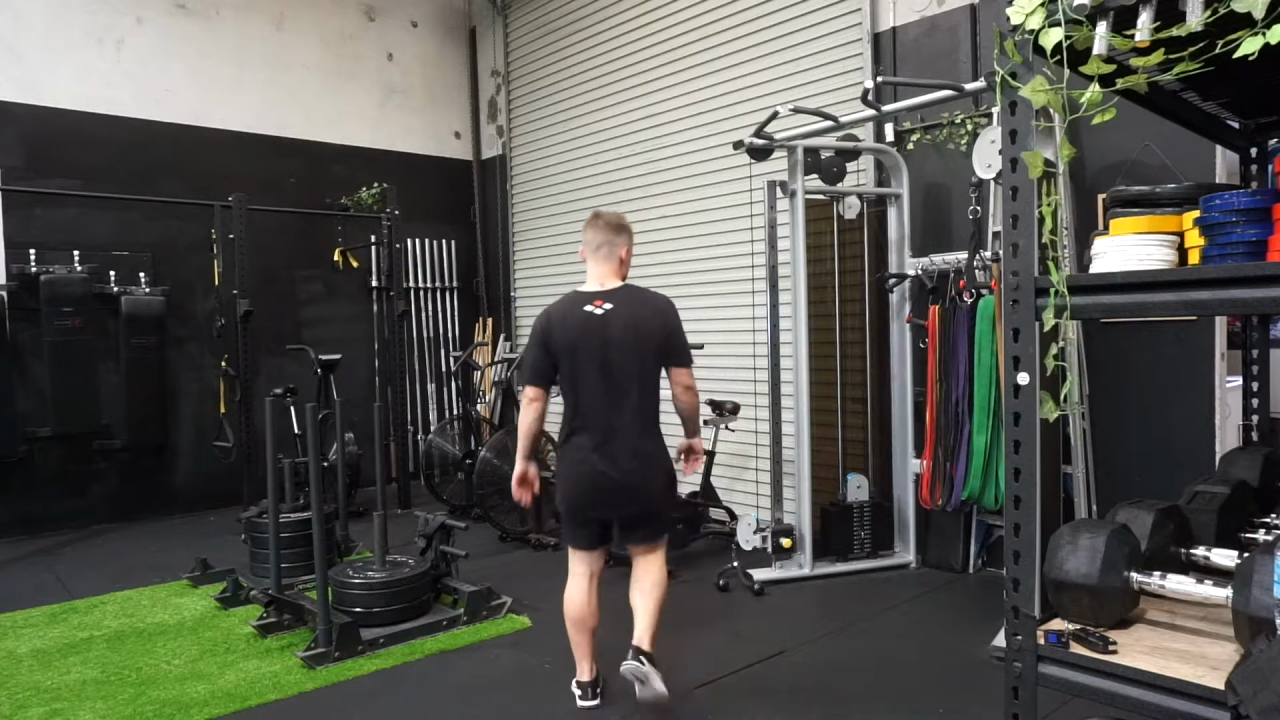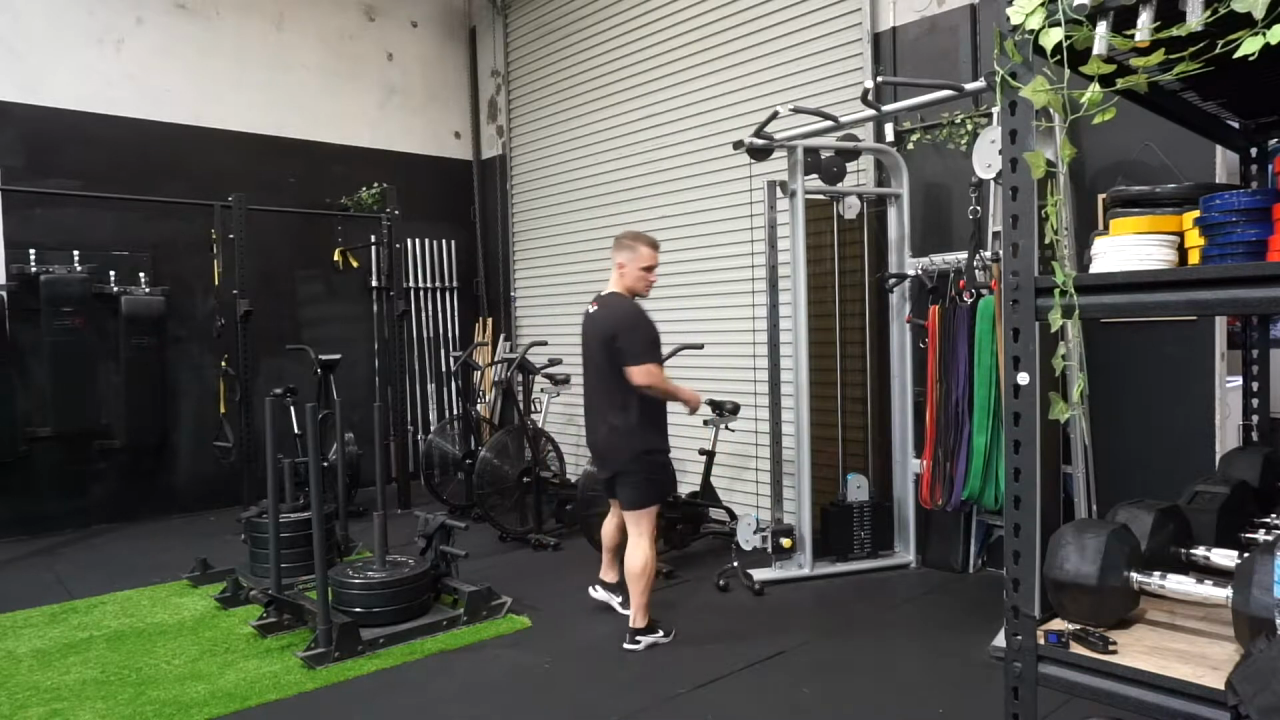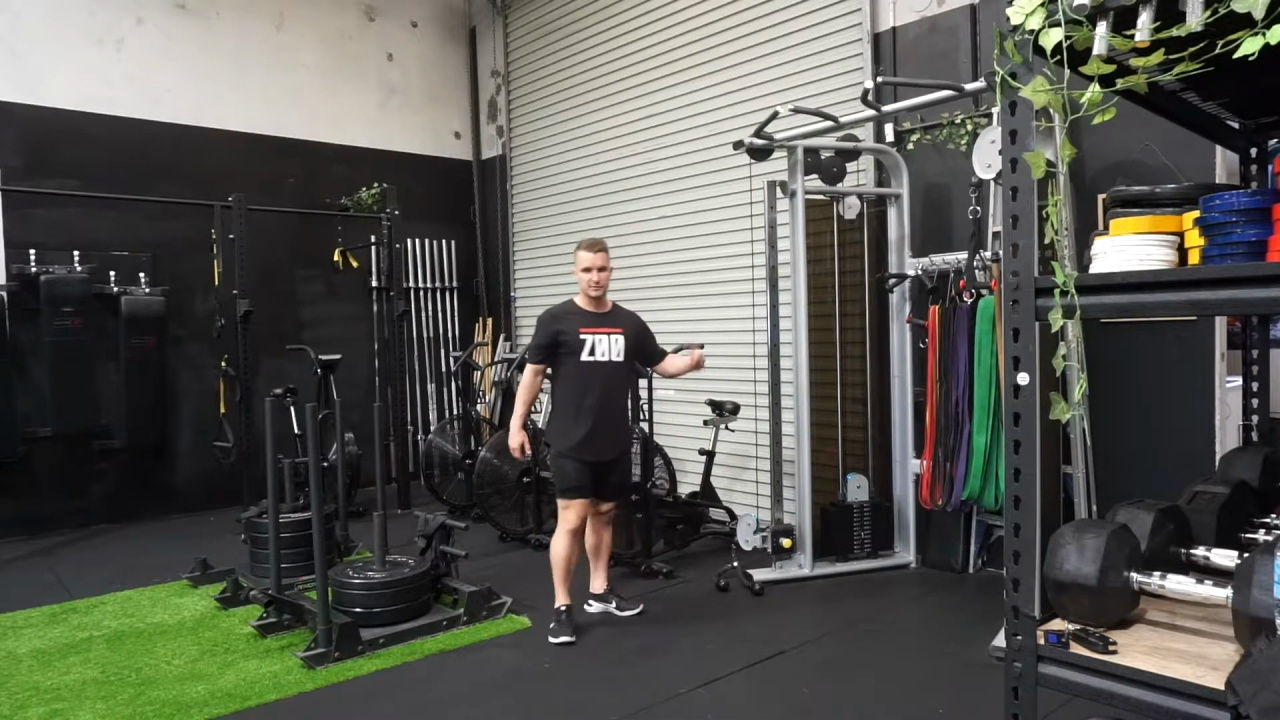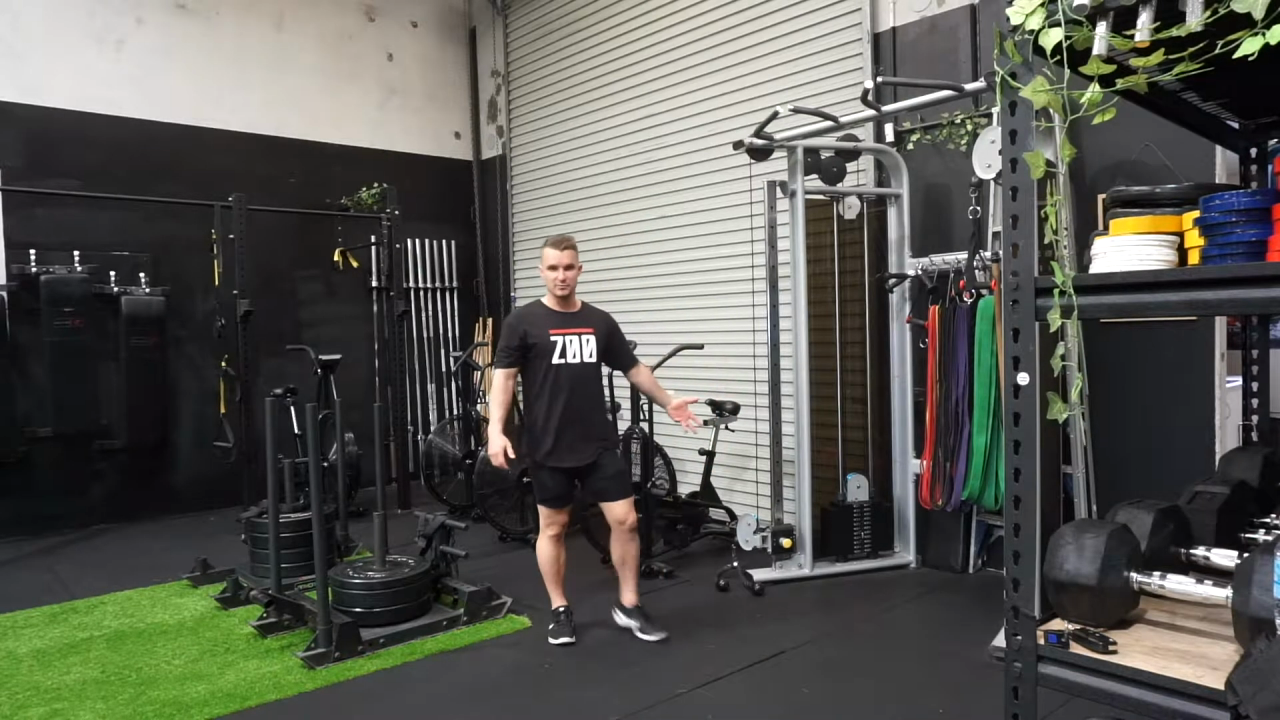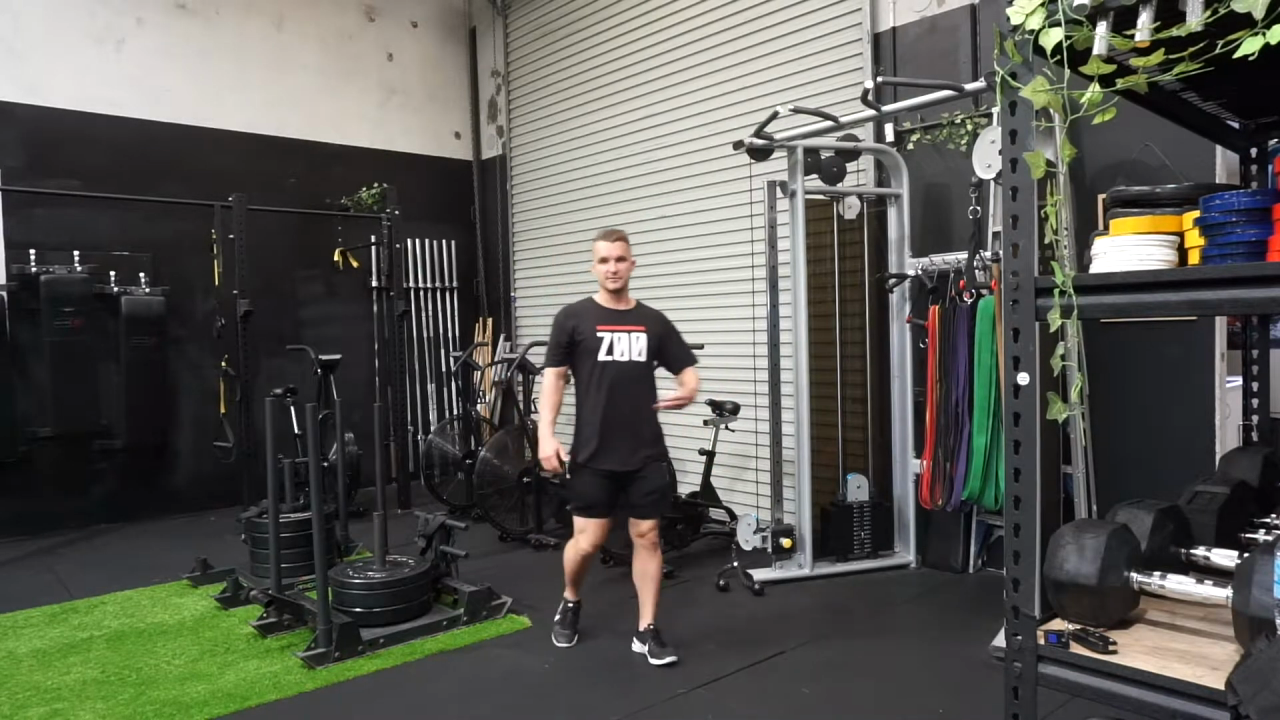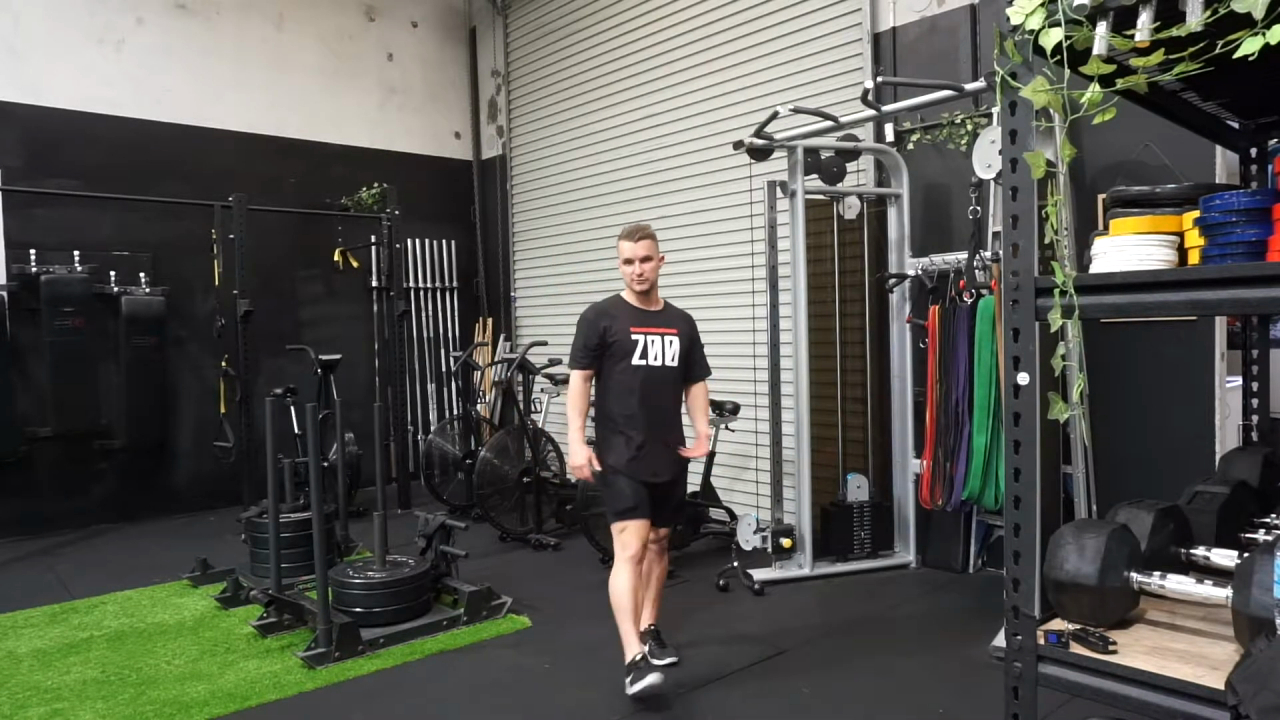
dt=0.7s
person 1, frame 1
left shoulder: (554, 318)
right shoulder: (657, 309)
left elbow: (533, 398)
right elbow: (683, 383)
left wrist: (523, 459)
right wrist: (693, 435)
left hip: (582, 468)
right hip: (644, 466)
left knee: (583, 572)
right knee: (649, 557)
left ankle: (586, 679)
right ankle: (642, 652)
person 1, frame 2
left shoulder: (595, 309)
right shoulder: (629, 314)
right elbow: (644, 376)
right wrist: (685, 397)
left hip: (603, 434)
right hip: (634, 438)
left knee: (621, 508)
right knee: (642, 530)
left ankle: (607, 580)
right ankle: (640, 626)
person 1, frame 3
left shoulder: (629, 322)
right shoulder: (555, 320)
left elbow: (662, 363)
right elbow: (532, 375)
left wrist: (690, 362)
right wrist: (516, 425)
left hip: (614, 442)
right hip: (570, 442)
left knee: (603, 515)
right knee: (570, 521)
left ankle: (600, 592)
right ankle: (561, 607)
person 1, frame 4
left shoulder: (600, 321)
right shoulder: (523, 321)
left elbow: (633, 368)
right elbow: (504, 378)
left wrist: (667, 402)
right wrist: (496, 431)
left hip: (598, 443)
right hip: (548, 447)
left knee: (625, 520)
right knee: (553, 527)
left ankle: (629, 604)
right ankle: (560, 610)
person 1, frame 5
left shoulder: (654, 322)
right shoulder: (573, 318)
left elbow: (687, 372)
right elbow: (554, 378)
left wrist: (686, 392)
right wrist: (546, 434)
left hip: (646, 452)
right hip: (592, 453)
left knee: (646, 537)
right knee: (587, 542)
left ankle: (647, 630)
right ankle: (570, 602)
person 1, frame 6
left shoulder: (682, 322)
right shoulder: (601, 317)
left elbow: (695, 383)
right elbow: (580, 380)
left wrist: (701, 430)
right wrist: (577, 441)
left hip: (670, 457)
right hip: (621, 457)
left knee: (658, 543)
right knee: (630, 551)
left ankle: (649, 629)
right ankle: (634, 659)
